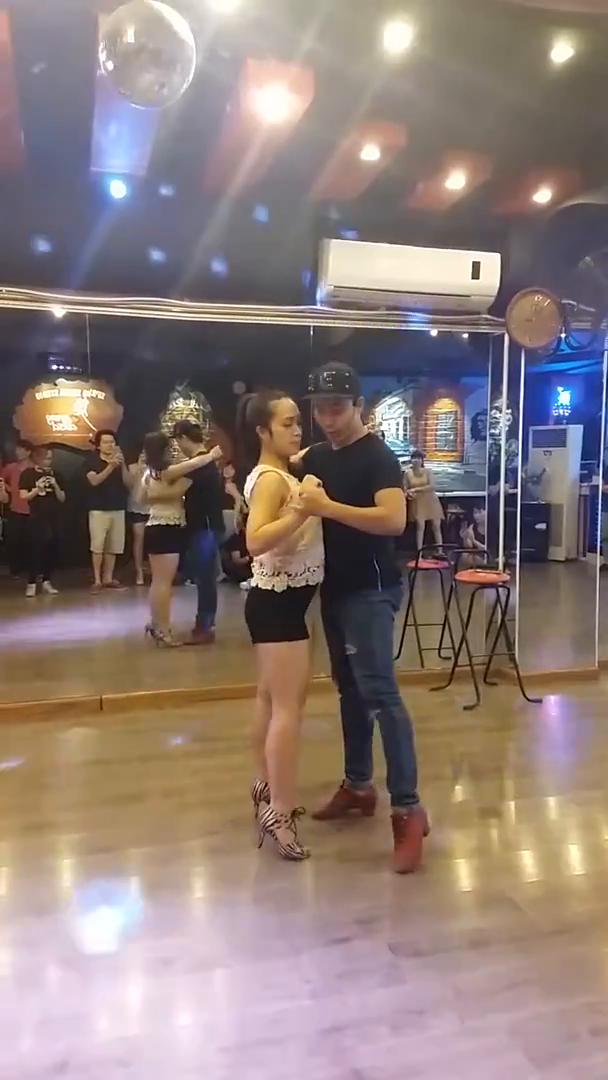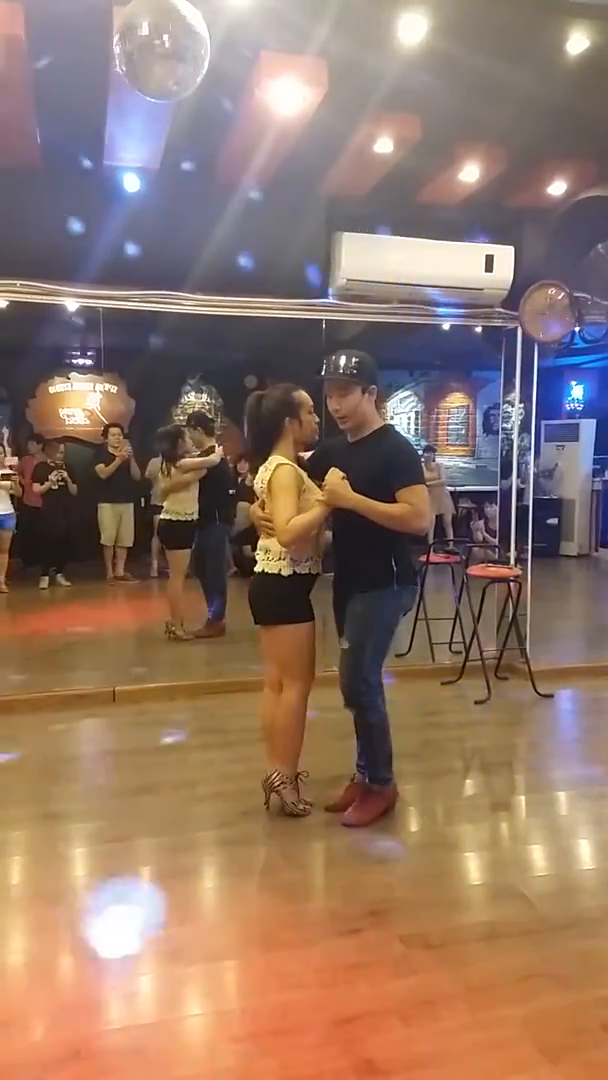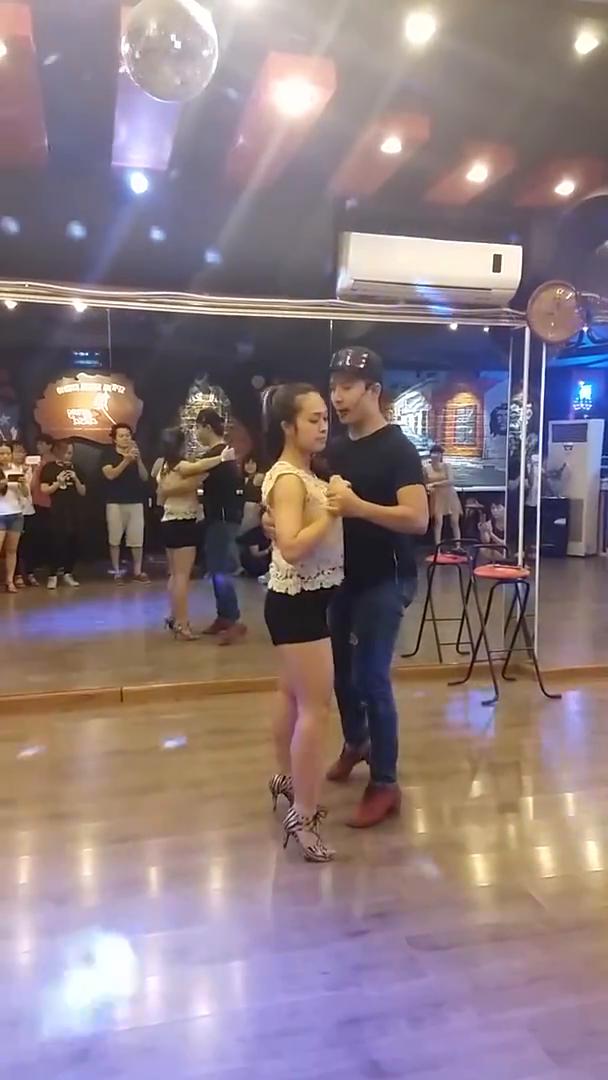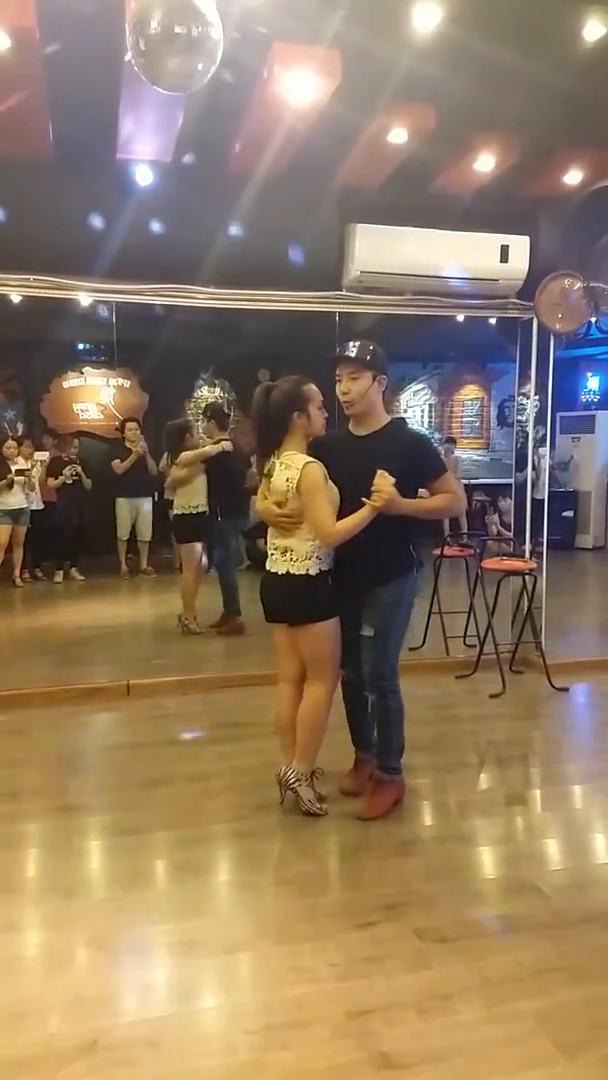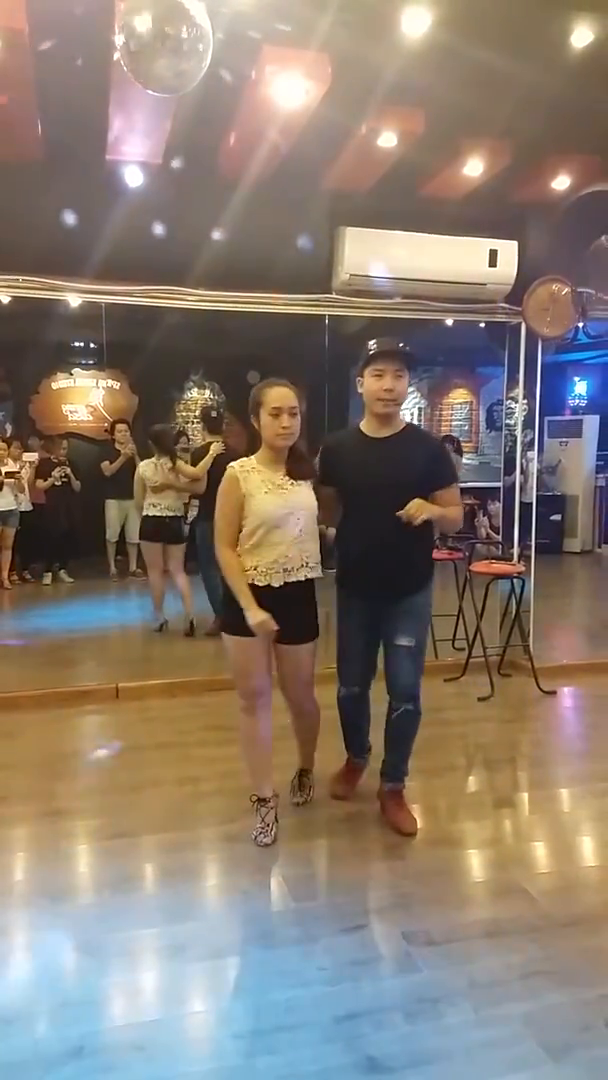
dt=0.7s
person 1, frame 1
left shoulder: (377, 456)
right shoulder: (315, 457)
left elbow: (394, 520)
left wrist: (328, 506)
left hip: (370, 589)
right hip: (333, 587)
left knee: (379, 691)
right knee: (348, 686)
left ankle: (408, 809)
right ankle: (358, 784)
person 1, frame 2
left shoulder: (396, 450)
right shoulder: (331, 452)
left elbow: (419, 519)
left wrist: (352, 499)
right wrist: (260, 509)
left hip: (384, 585)
right hip: (348, 581)
left knee: (357, 683)
right knee: (361, 682)
left ankle: (382, 785)
right ankle: (365, 775)
person 1, frame 3
left shoulder: (396, 448)
right shoulder: (337, 450)
left elbow: (416, 519)
left wrist: (358, 507)
left hip: (384, 580)
right hip: (348, 577)
left knee: (371, 678)
right knee: (340, 669)
left ankle: (384, 784)
right ankle: (358, 744)
person 1, frame 4
left shoulder: (409, 443)
right shoulder: (327, 446)
left elbow: (454, 502)
left wrist: (400, 505)
right wrist: (267, 507)
left hip: (391, 577)
right hip: (344, 574)
left knee: (379, 674)
right knee: (351, 672)
left ankle: (390, 775)
right ankle: (364, 756)
person 1, frame 5
left shoulder: (428, 449)
right shoulder: (337, 449)
left elbow: (456, 517)
left wrist: (429, 511)
left hip: (411, 589)
right hip: (355, 588)
left knee: (405, 692)
right knee: (352, 685)
left ankle: (393, 787)
right ankle: (356, 758)
person 2, frame 1
left shoulder: (282, 472)
right shoulder: (269, 478)
right elbow: (255, 541)
right wrist: (302, 510)
left hip: (277, 597)
right hip: (277, 599)
left knee: (269, 698)
right knee: (288, 706)
left ankle: (265, 787)
right ankle: (279, 813)
person 2, frame 2
left shoulder: (279, 466)
right shoulder: (285, 471)
right elbow: (287, 533)
right wrist: (328, 502)
left hip: (272, 583)
right hip: (284, 585)
left knee: (275, 683)
right knee: (297, 683)
left ankle: (276, 773)
right ankle: (284, 776)
person 2, frame 3
left shoulder: (304, 471)
right shoulder: (288, 479)
right elbow: (292, 549)
right wrist: (332, 512)
left hip: (300, 597)
right hip: (298, 600)
left knee: (293, 693)
right knee: (315, 706)
left ankle: (285, 776)
right ankle: (303, 816)
person 2, frame 4
left shoulder: (274, 463)
right shoulder: (310, 468)
left elbow: (262, 508)
right elbow: (329, 534)
right wrist: (374, 506)
left hip: (276, 580)
right hip: (305, 583)
left knee: (291, 679)
right knee: (322, 680)
left ankle: (291, 769)
right ankle: (301, 773)
person 2, frame 5
left shoulder: (307, 473)
right shoulder: (238, 475)
left elbow: (323, 523)
right elbow: (225, 547)
right wrist: (249, 605)
left hip: (298, 596)
right hip: (247, 599)
left knee: (300, 697)
right knee: (253, 701)
left ankle: (305, 768)
right ankle: (263, 798)
